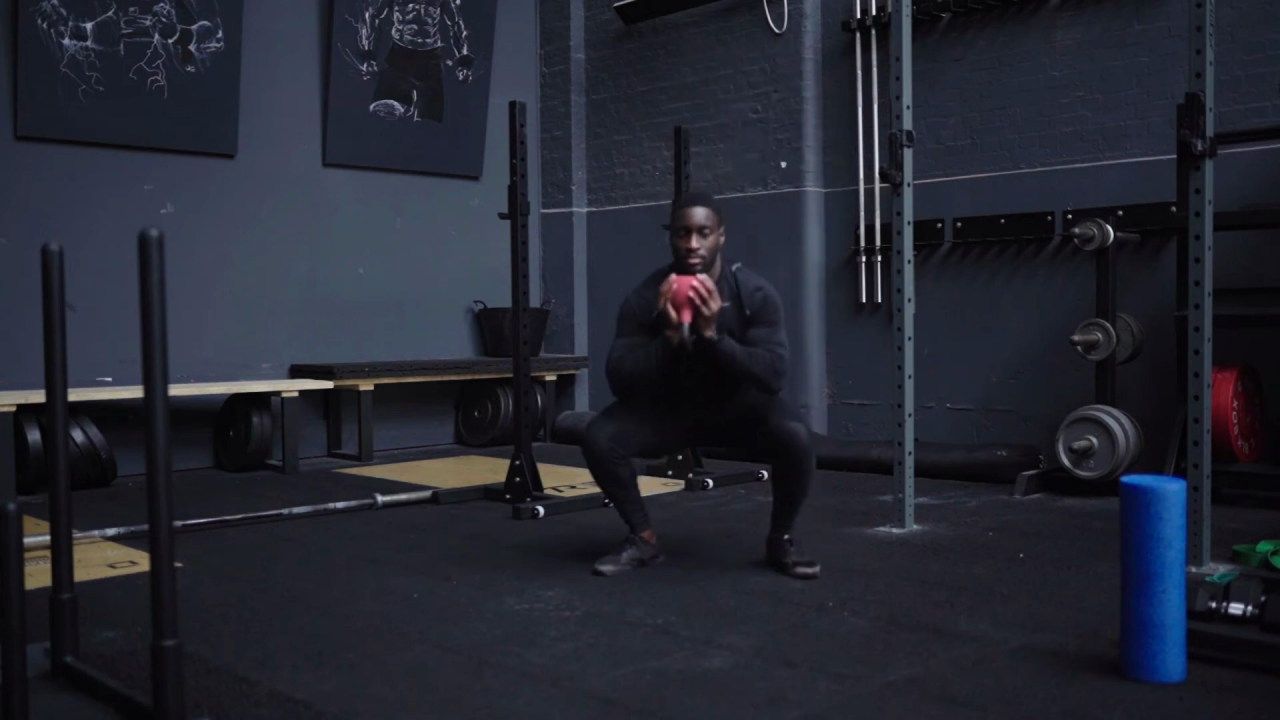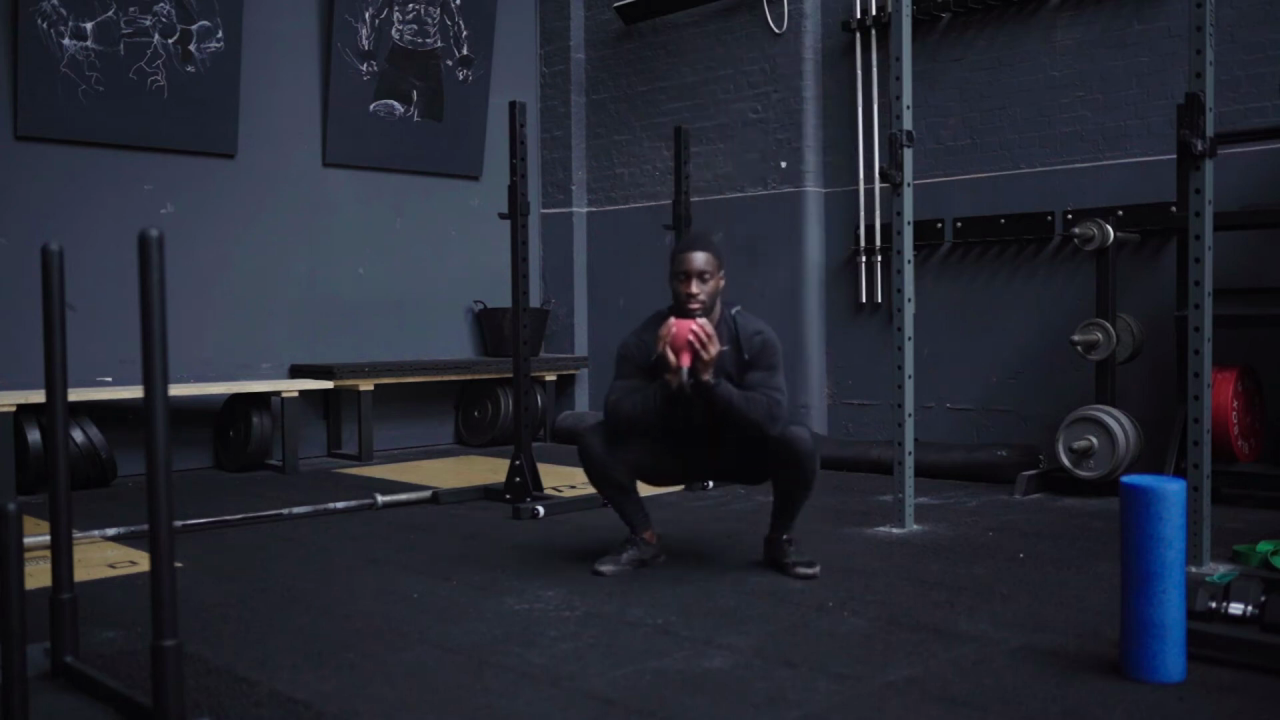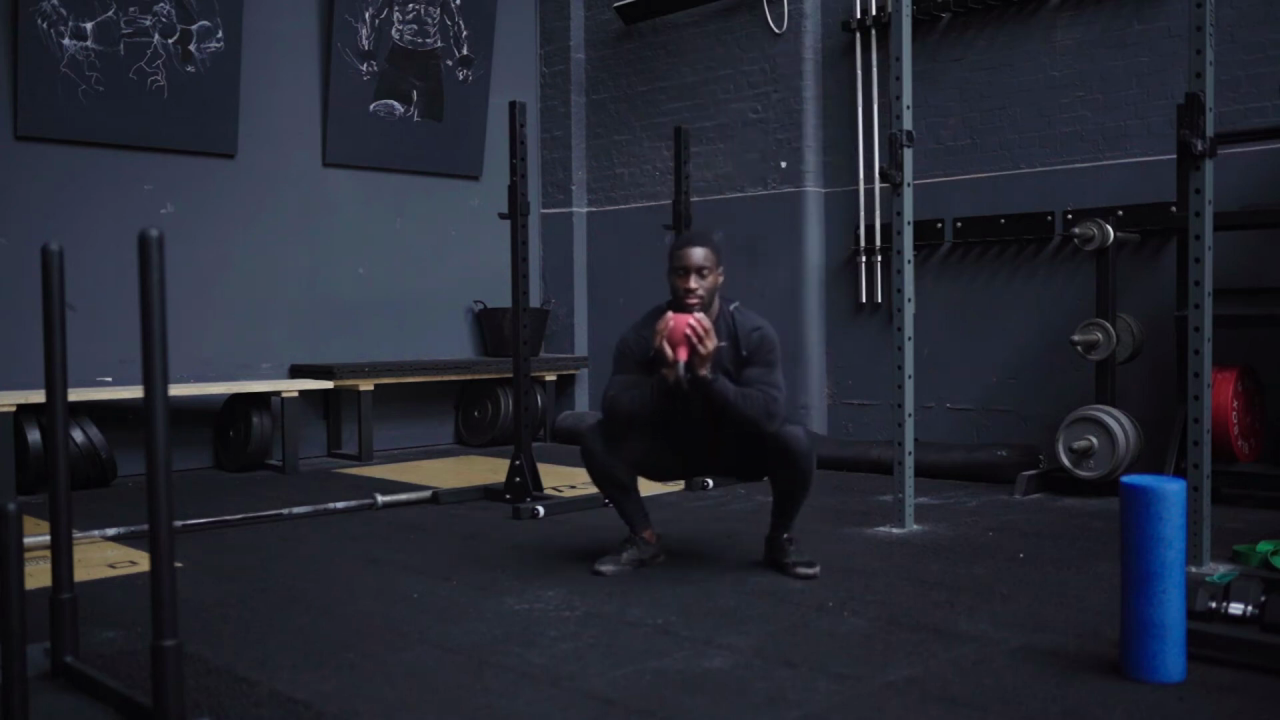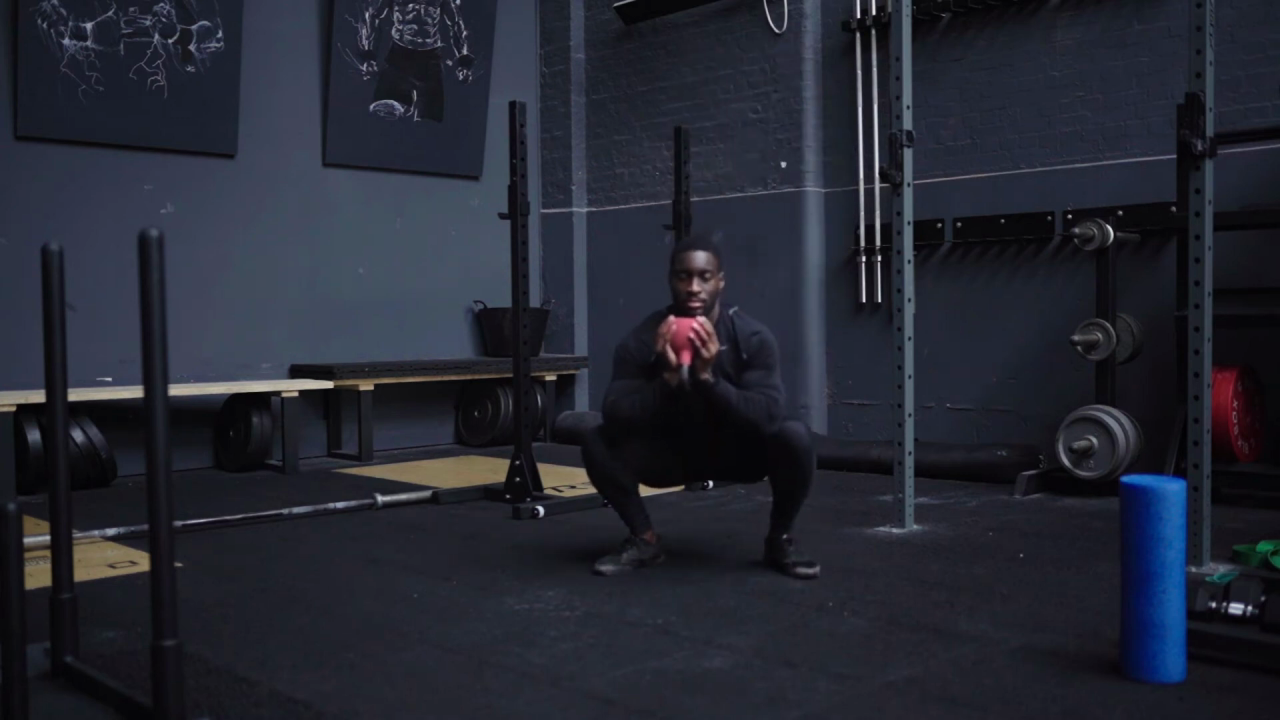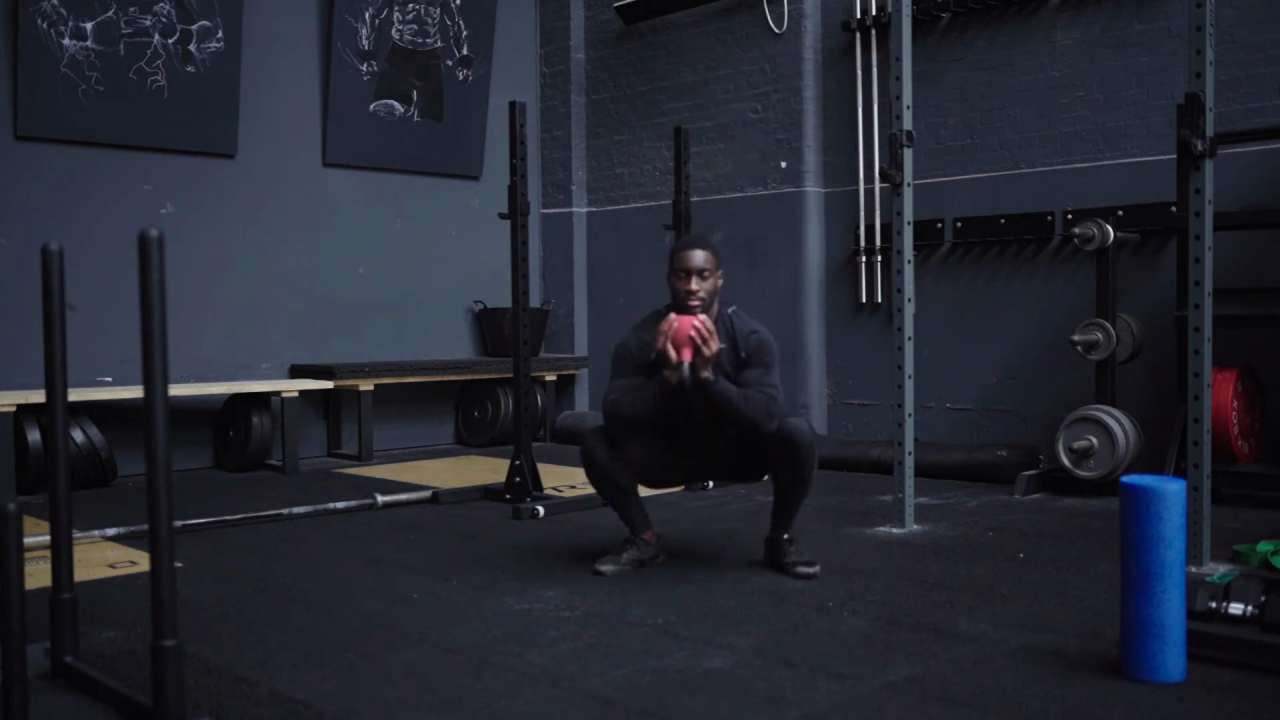
dt=0.3s
person 1, frame 1
left shoulder: (755, 293)
right shoulder: (645, 299)
left elbow: (773, 374)
right elbow: (620, 381)
left wrist: (713, 336)
right wrist: (669, 338)
left hip: (737, 404)
right hip: (666, 407)
left knee: (795, 437)
right knee: (599, 438)
left ankle: (780, 540)
right ankle: (643, 539)
person 1, frame 2
left shoulder: (755, 337)
right shoulder: (643, 341)
left elbow: (771, 420)
right elbow: (617, 421)
left wrist: (710, 380)
right wrist: (668, 381)
left hip: (738, 449)
right hip: (671, 449)
left knee: (798, 443)
right knee: (596, 444)
left ankle: (779, 541)
right ankle: (644, 539)
person 1, frame 3
left shoulder: (754, 332)
right shoulder: (640, 336)
left elbow: (768, 416)
right elbow: (615, 415)
left wrist: (708, 374)
right wrist: (665, 376)
left hip: (737, 446)
right hip: (671, 446)
left knee: (793, 442)
right knee: (597, 441)
left ankle: (780, 540)
right ankle: (644, 539)
person 1, frame 4
left shoulder: (752, 337)
right shoulder: (640, 341)
left elbow: (769, 418)
right elbow: (616, 419)
left wrist: (709, 379)
right wrist: (667, 380)
left hip: (735, 450)
right hip: (670, 452)
left knee: (794, 437)
right knee: (598, 444)
left ankle: (780, 541)
right ankle: (644, 539)
person 1, frame 5
left shoulder: (751, 337)
right shoulder: (639, 340)
left elbow: (767, 416)
right elbow: (617, 418)
left wrist: (708, 376)
right wrist: (667, 377)
left hip: (734, 451)
right hip: (669, 453)
left knee: (797, 434)
right knee: (597, 444)
left ankle: (779, 540)
right ankle: (643, 539)
